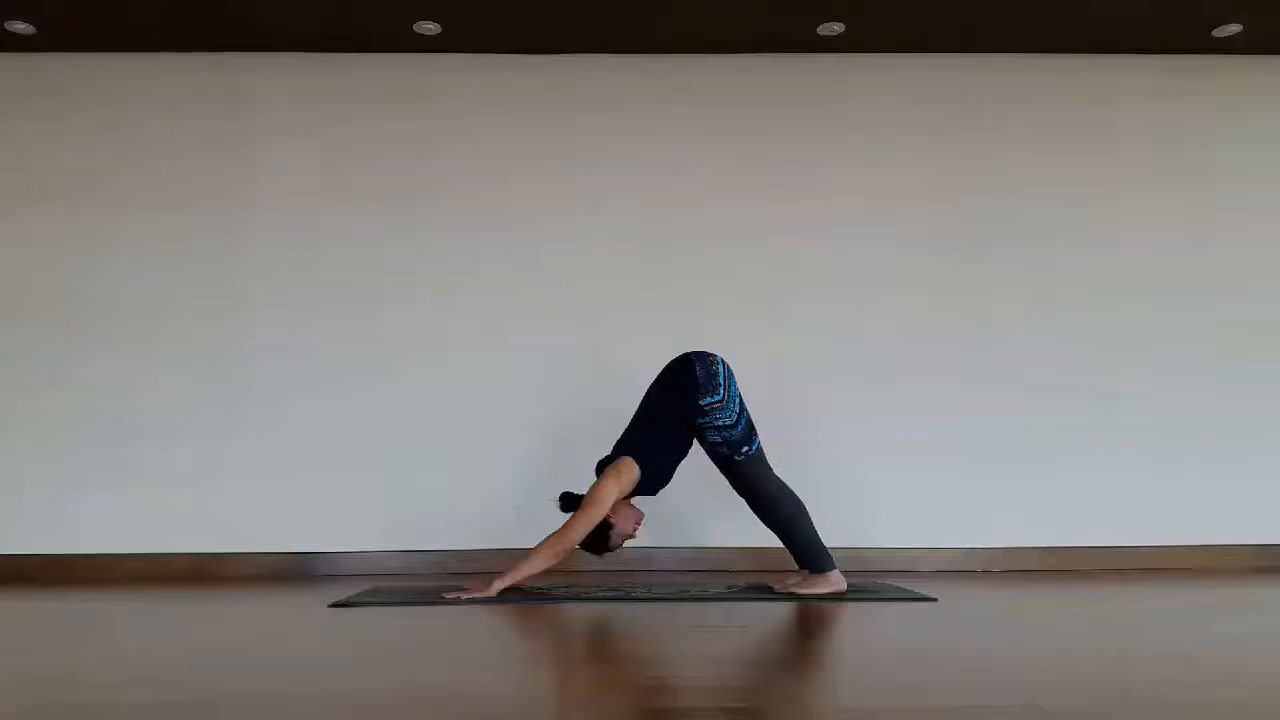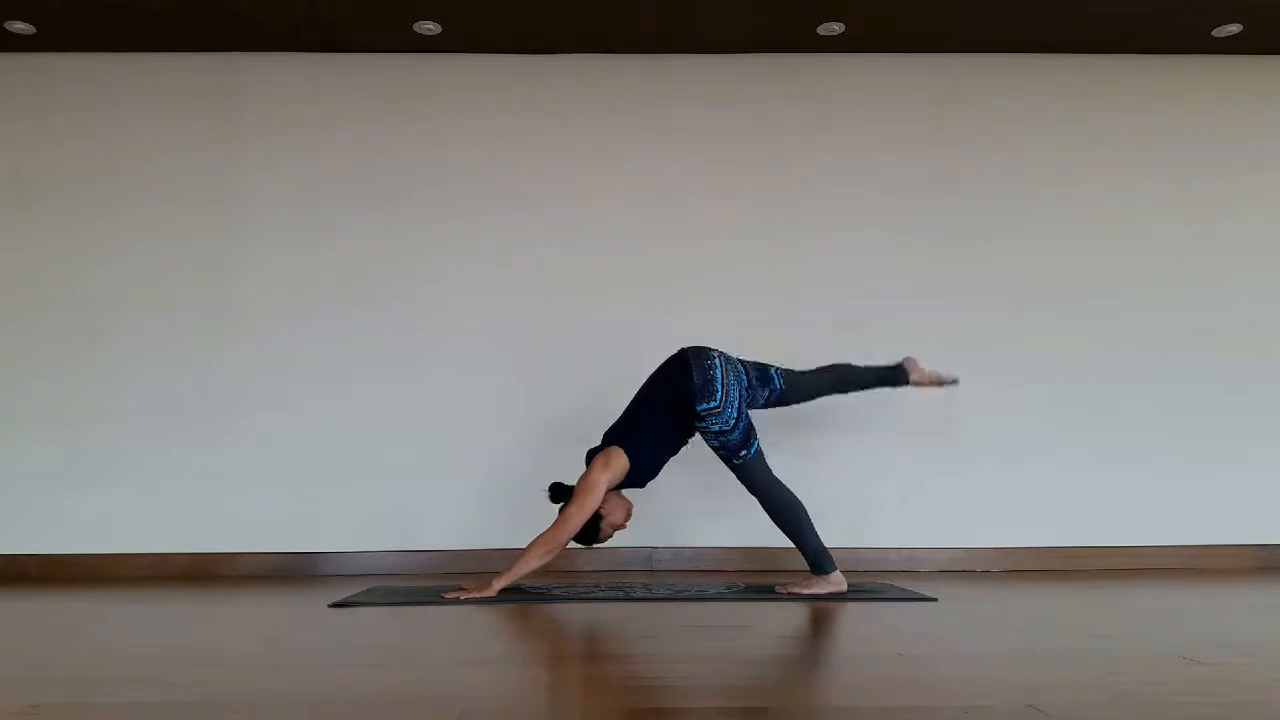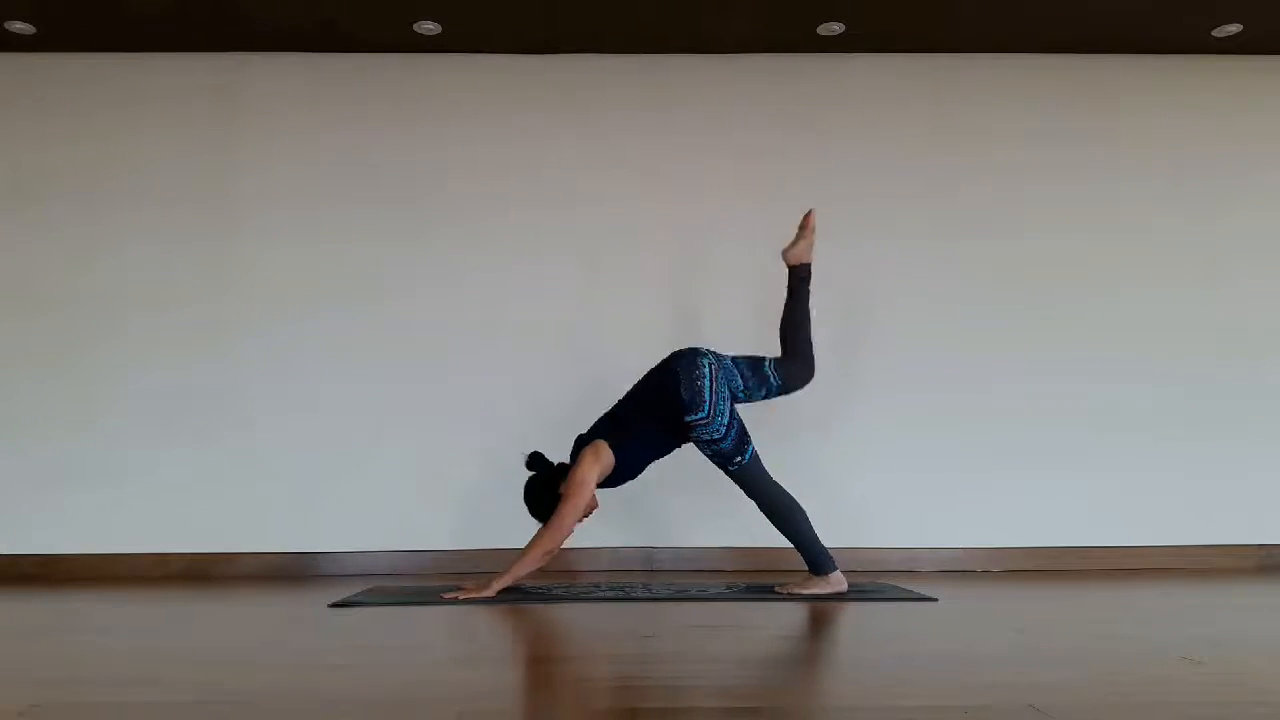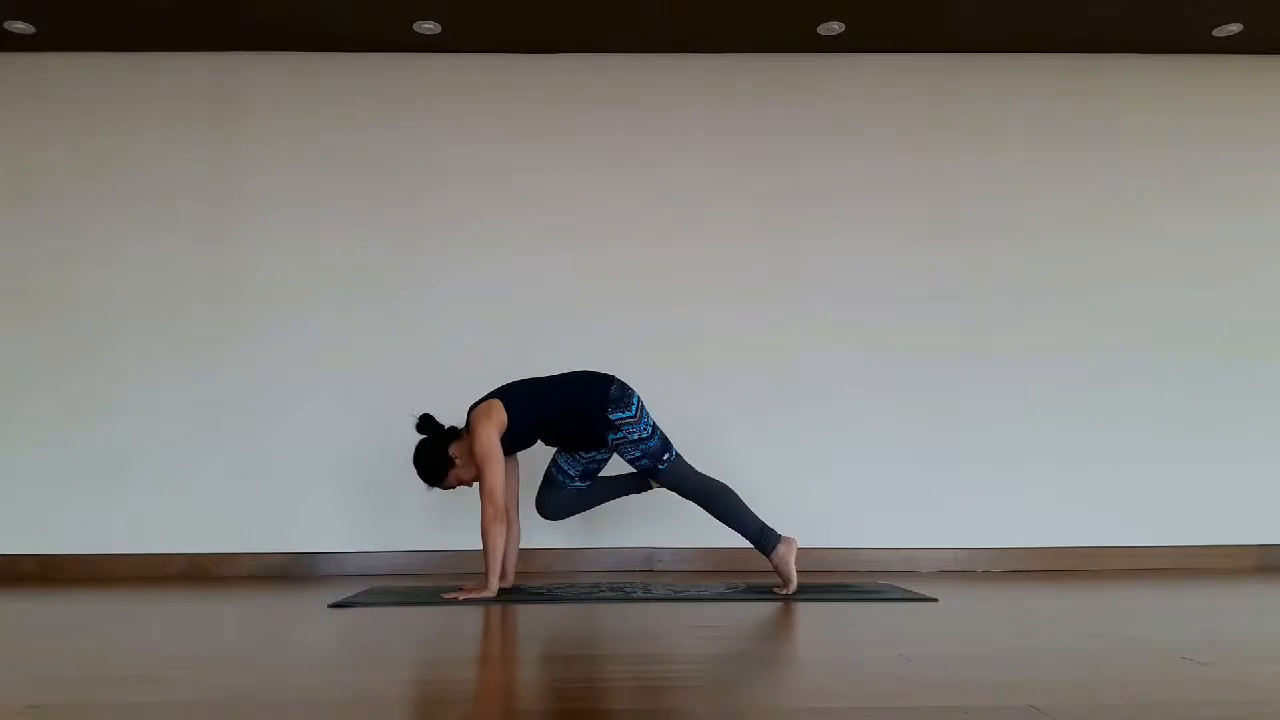
dt=0.5s
person 1, frame 1
left shoulder: (615, 482)
right shoulder: (615, 483)
left elbow: (559, 546)
right elbow: (560, 545)
right wrist: (502, 581)
left hip: (703, 383)
right hip: (697, 389)
left knee: (759, 483)
right knee: (752, 486)
left ankle: (827, 572)
right ankle: (811, 567)
person 1, frame 2
left shoulder: (602, 473)
right shoulder: (605, 471)
left elbow: (555, 539)
right elbow: (557, 538)
left wrist: (495, 584)
right wrist: (502, 580)
left hip: (700, 384)
right hip: (699, 370)
left knee: (759, 478)
right knee: (807, 387)
left ankle: (827, 573)
right ankle: (903, 373)
person 1, frame 3
left shoulder: (587, 467)
right shoulder: (581, 467)
left elbow: (550, 541)
right elbow: (551, 539)
left wrist: (493, 585)
right wrist: (507, 578)
left hip: (691, 389)
right hip: (683, 380)
left knee: (759, 486)
right knee: (797, 372)
left ankle: (828, 574)
right ankle: (798, 264)
person 1, frame 4
left shoulder: (486, 429)
right shoulder: (496, 437)
left elbow: (496, 512)
right elbow: (508, 512)
left wrist: (490, 585)
right wrist: (507, 574)
left hip: (610, 408)
right hip: (590, 423)
left knee: (687, 482)
right knee: (553, 504)
left ankle: (778, 547)
right ankle: (649, 476)
